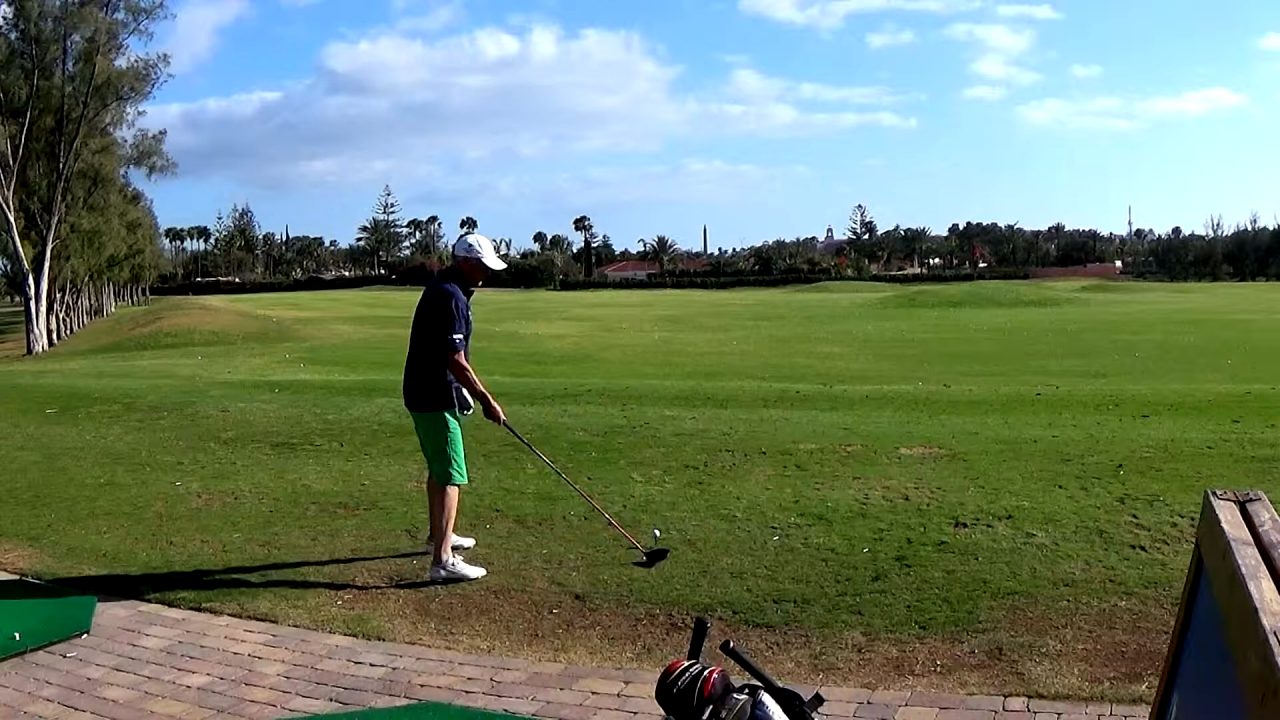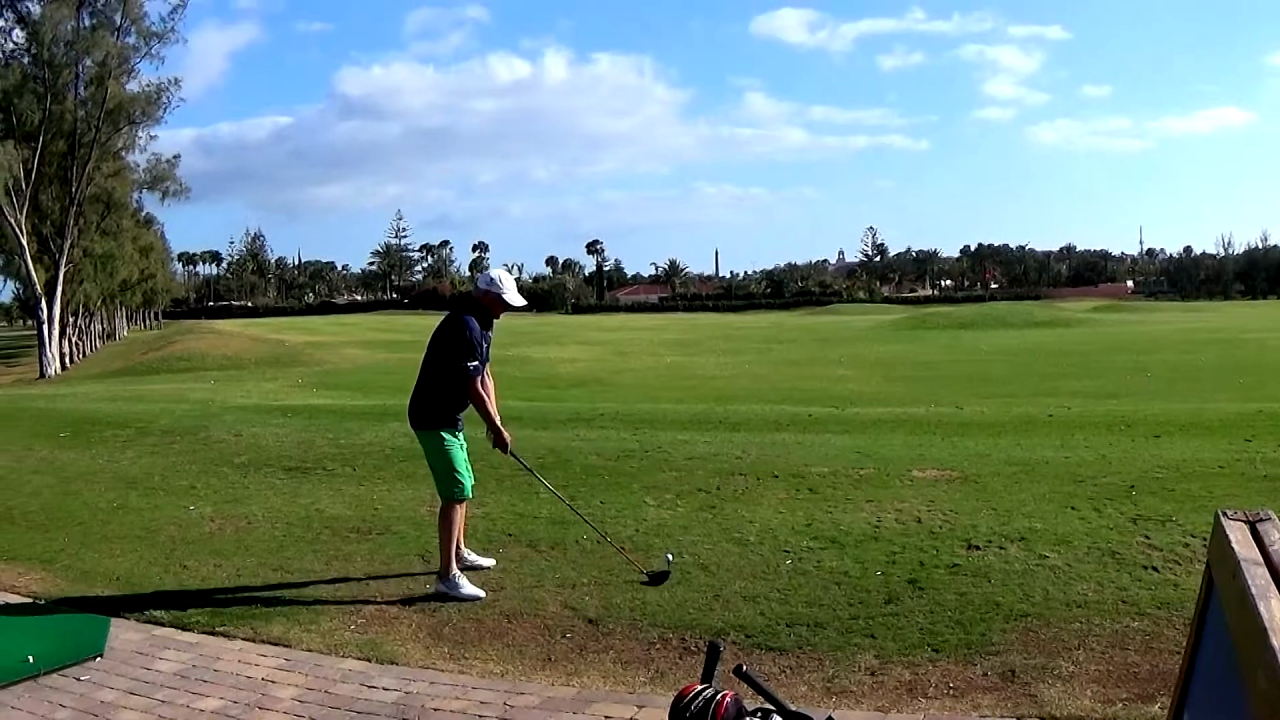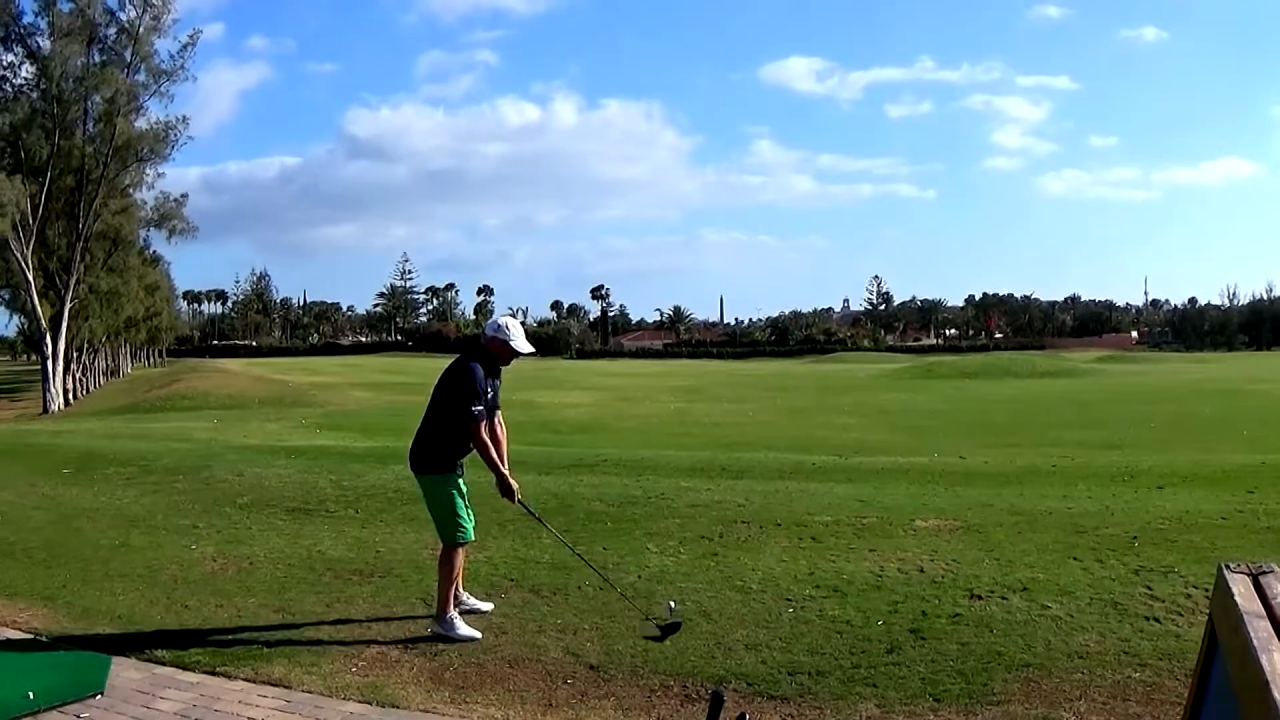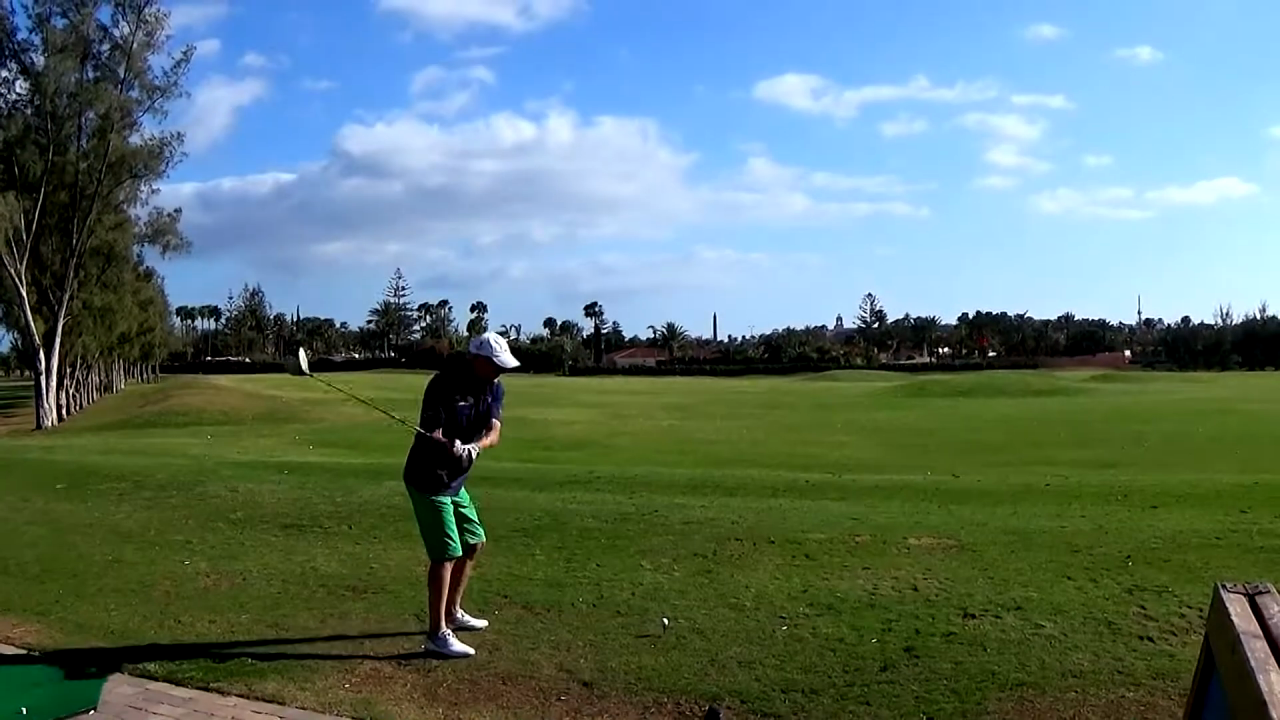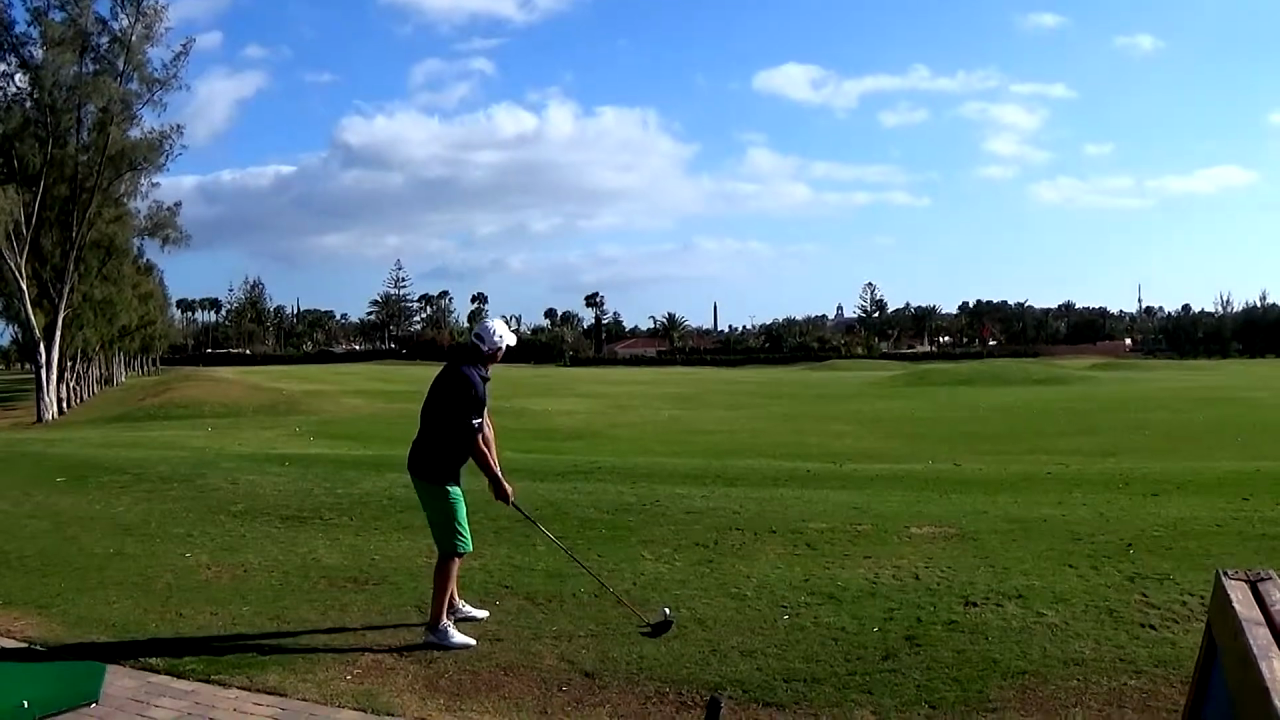
dt=1s
person 1, frame 1
left shoulder: (443, 288)
right shoulder: (451, 297)
right elbow: (456, 361)
left wrist: (461, 390)
right wrist: (487, 400)
left hip: (422, 392)
right hip: (434, 397)
left knee: (439, 468)
right knee: (451, 475)
left ankle: (439, 536)
right ankle: (443, 559)
person 1, frame 2
left shoulder: (481, 322)
right shoulder: (465, 326)
left elbow: (484, 376)
right elbow: (474, 389)
left wrist: (496, 421)
right wrist: (497, 428)
left hip: (446, 415)
right hip: (433, 418)
left knee: (461, 488)
right knee: (456, 493)
left ankle: (458, 553)
right ankle: (448, 575)
person 1, frame 3
left shoulder: (491, 371)
right shoulder: (470, 372)
left elbow: (496, 423)
right elbow: (478, 435)
left wrist: (505, 469)
right wrist: (502, 477)
left hip: (448, 460)
right hip: (434, 462)
left knee: (462, 529)
right knee: (458, 535)
left ankle: (458, 596)
right ankle: (444, 616)
person 1, frame 4
left shoulder: (494, 389)
right shoulder: (443, 384)
left elbow: (493, 432)
right elbow: (431, 436)
left wrist: (473, 447)
right wrist: (448, 446)
left hip: (455, 480)
right hip: (428, 480)
left knee: (471, 543)
right knee: (447, 553)
left ankle: (452, 612)
right ankle: (438, 633)
person 1, frame 5
left shoulder: (470, 370)
right shoulder: (467, 381)
left elbow: (485, 426)
right elbow: (475, 444)
left wrist: (497, 473)
right wrist: (498, 482)
left hip: (438, 466)
right hip: (435, 470)
left knee: (452, 540)
right knee: (455, 545)
left ankle: (453, 604)
right ankle: (437, 625)
